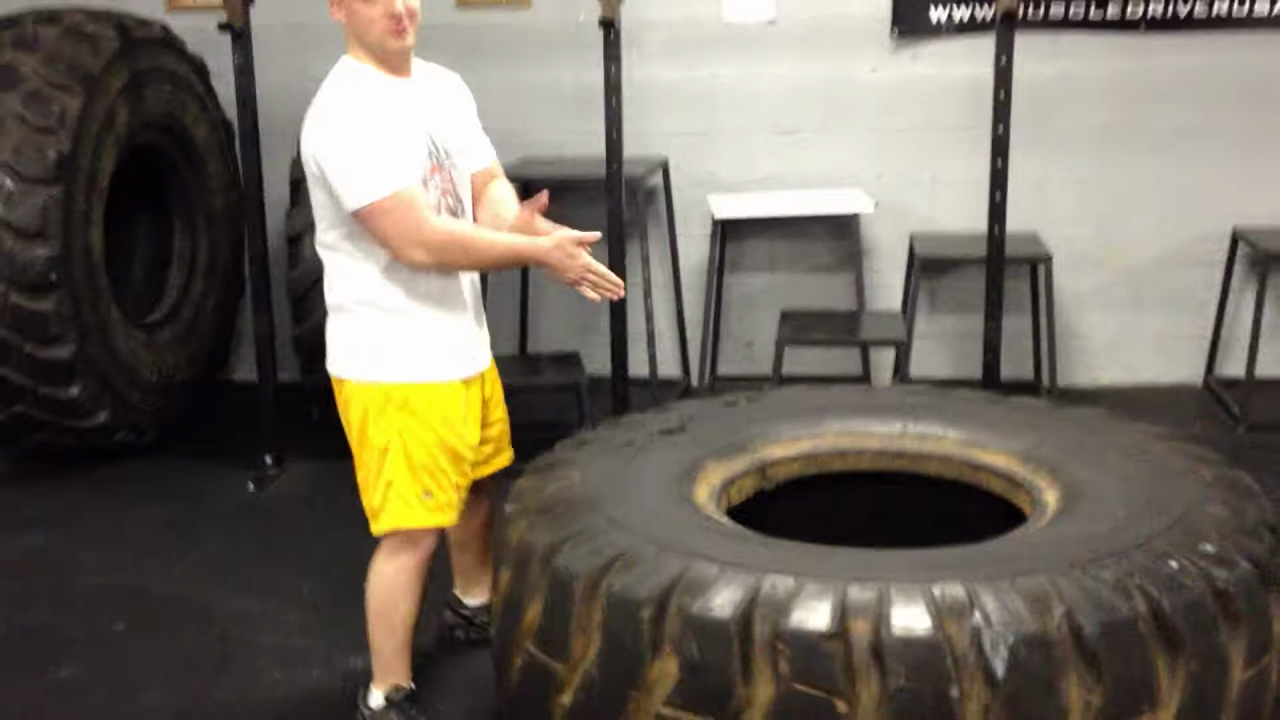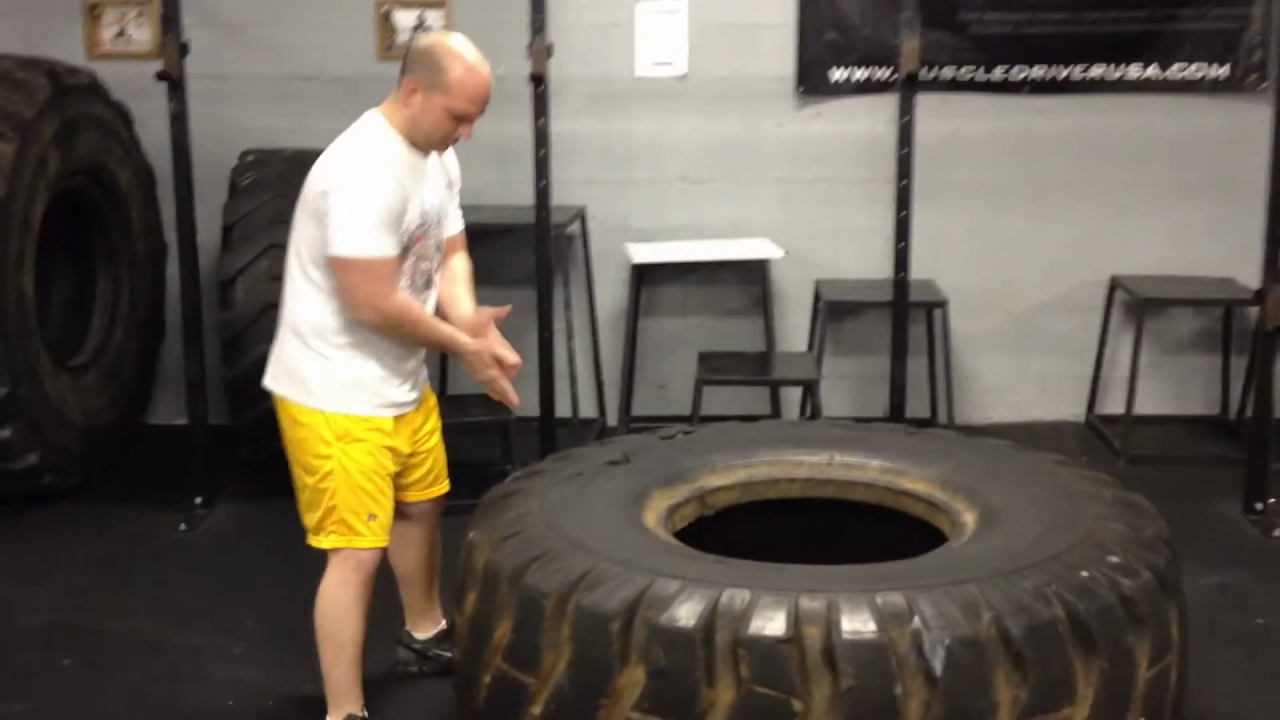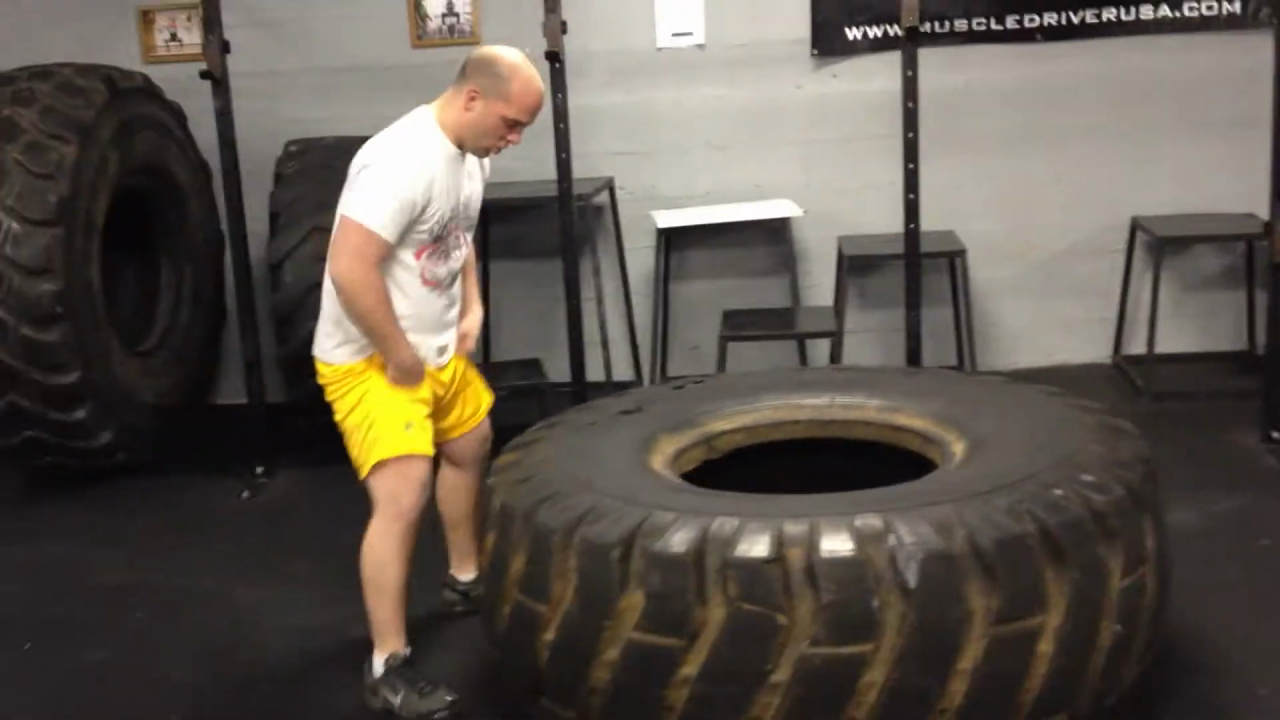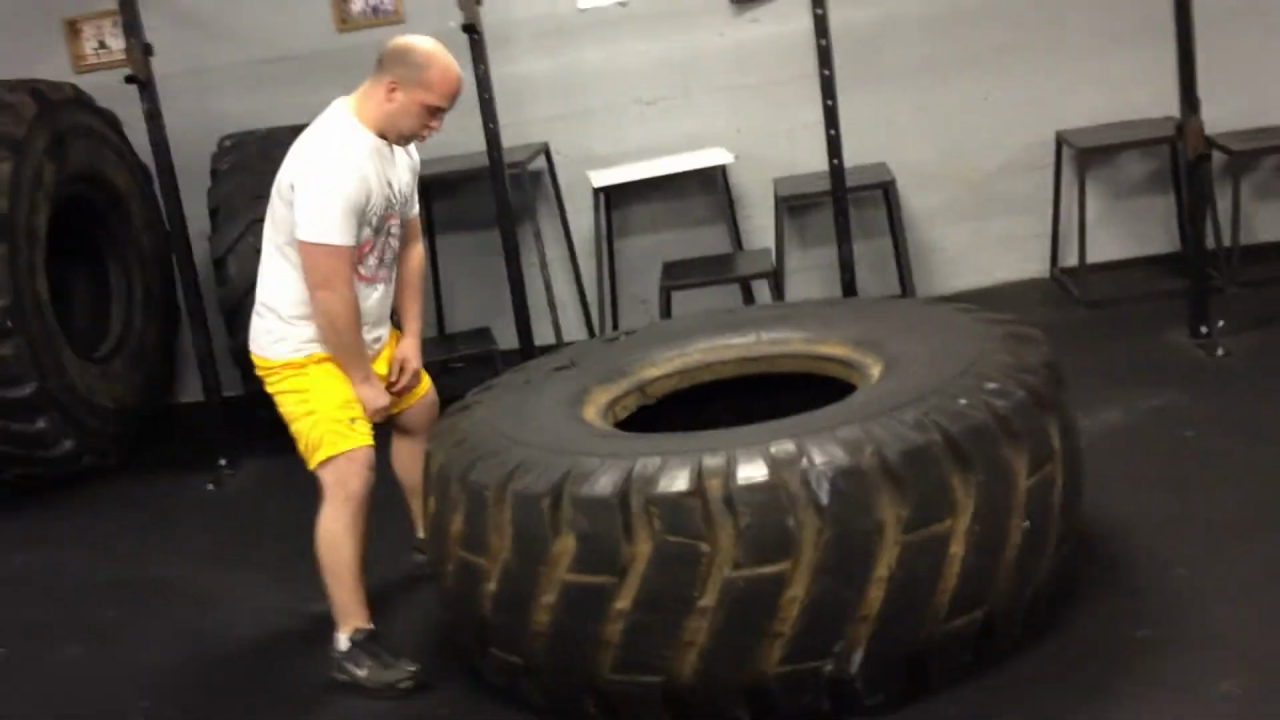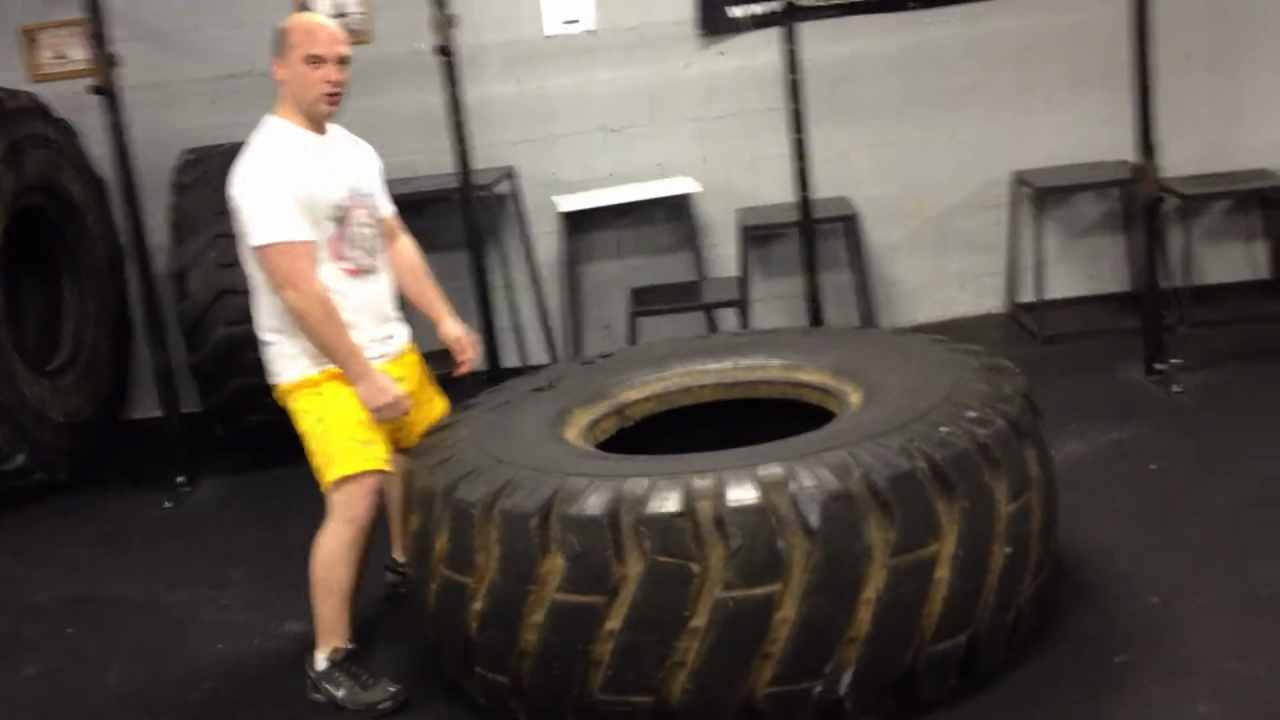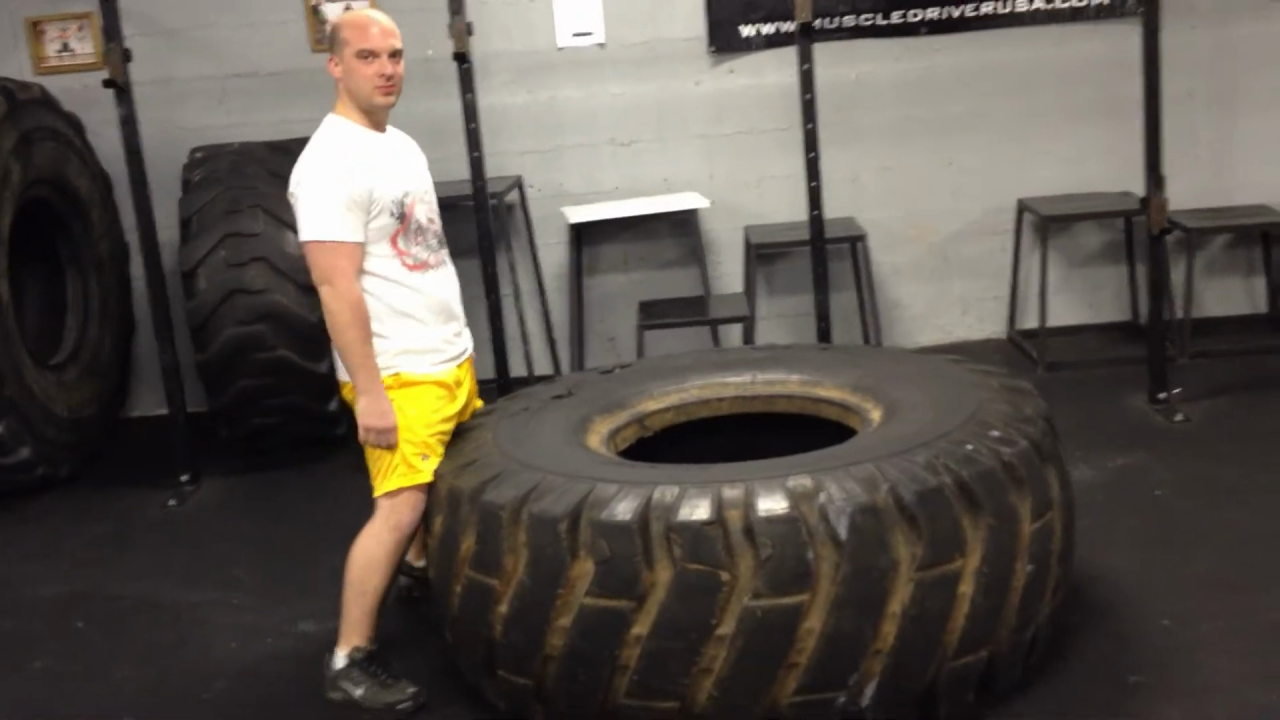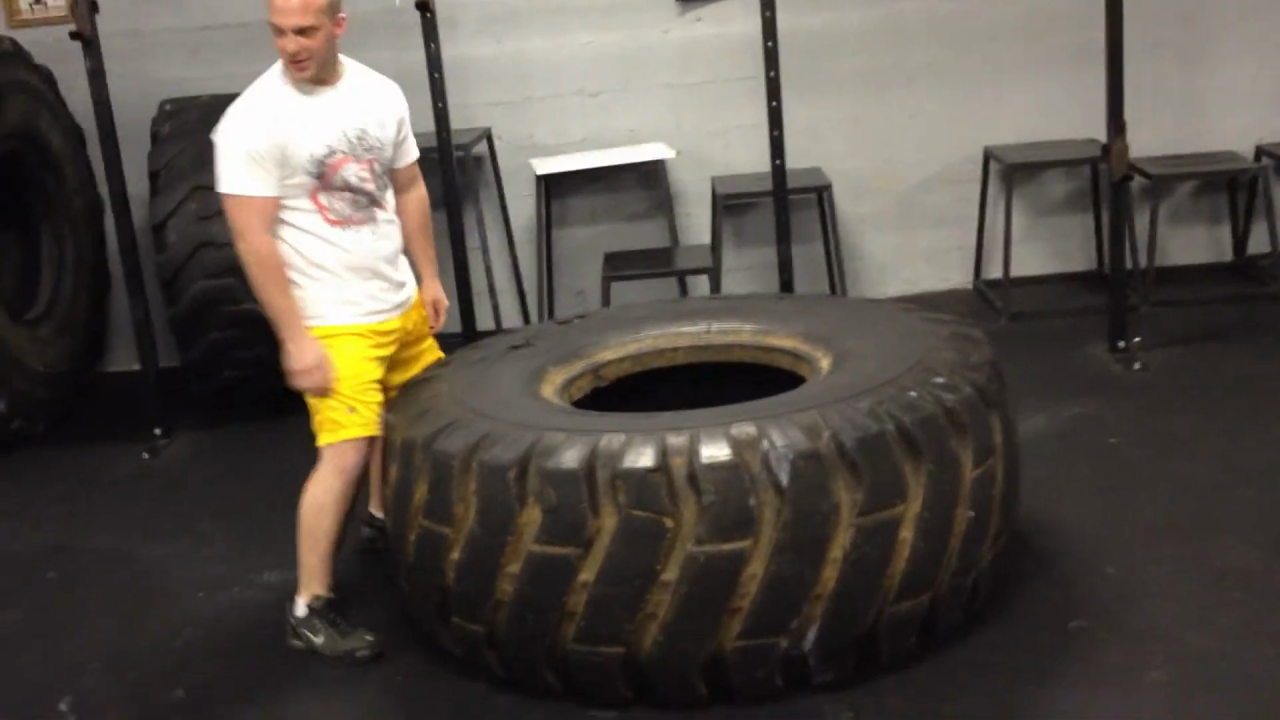
dt=0.7s
person 1, frame 1
left shoulder: (444, 87)
right shoulder: (347, 113)
left elbow: (487, 189)
right elbow: (419, 241)
left wrist: (523, 225)
right wrist: (536, 251)
left hip: (462, 341)
right hip: (394, 364)
left knee: (476, 484)
right knee: (411, 534)
left ankle: (474, 599)
person 1, frame 2
left shoulder: (437, 160)
right shoulder: (362, 172)
left elbow: (449, 256)
right elbow: (370, 304)
left wrist: (474, 332)
right wrist: (461, 337)
left hip: (400, 381)
right hip: (336, 393)
left knee: (420, 504)
right knee: (357, 553)
left ankle: (424, 635)
person 1, frame 3
left shoulder: (469, 153)
right shoulder: (404, 157)
right elbow: (349, 270)
left wrist: (472, 306)
right wrist: (396, 354)
left hip: (436, 346)
right hip: (368, 357)
left knee: (470, 447)
right knee: (401, 497)
left ankle: (465, 577)
right ankle: (388, 666)
person 1, frame 4
left shoulder: (398, 146)
right shoulder: (333, 161)
left elbow: (409, 243)
right elbow: (329, 291)
left wrist: (410, 337)
right wrist: (361, 380)
left hip: (368, 331)
right hip: (302, 345)
left knee: (421, 413)
right knee: (350, 480)
left ankle: (433, 538)
right ankle: (353, 643)
person 1, frame 5
left shoulder: (351, 149)
right shoulder: (269, 165)
left elbow: (395, 241)
right elbow: (298, 289)
left wrist: (446, 319)
right wrist: (363, 377)
left hip: (389, 346)
right hip: (323, 368)
left knee: (421, 447)
right knee: (356, 500)
left ankle: (407, 560)
right ankle: (331, 662)
person 1, frame 6
left shoulder: (401, 146)
right shoulder: (331, 163)
right elbow: (338, 289)
left wrist: (457, 332)
right wrist: (372, 391)
left hip: (445, 355)
right hip: (396, 370)
right knee: (402, 507)
left ankle: (418, 567)
right ankle: (348, 661)
person 1, frame 7
left shoulder: (380, 93)
right shoulder: (254, 119)
right elbow: (254, 240)
left wrist: (428, 279)
right wrist: (296, 338)
left hip: (398, 301)
right hip: (331, 321)
right knee: (346, 454)
left ankle: (382, 516)
right ankle: (308, 609)
